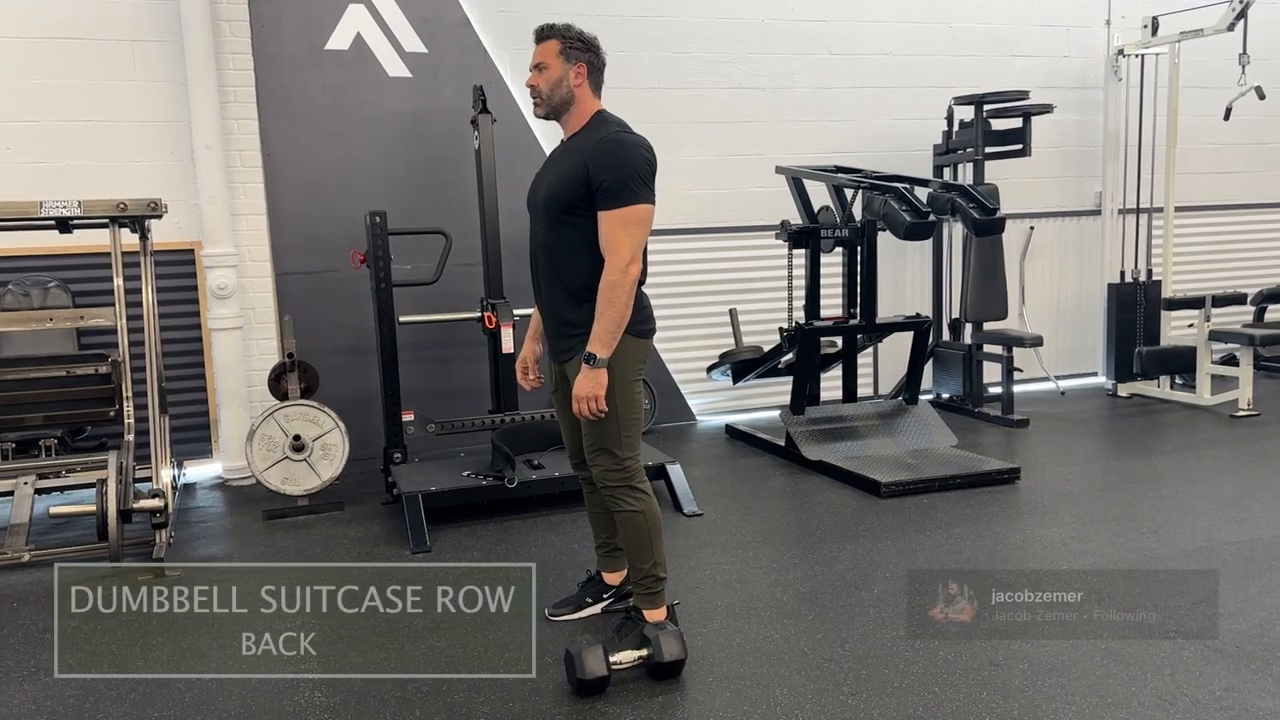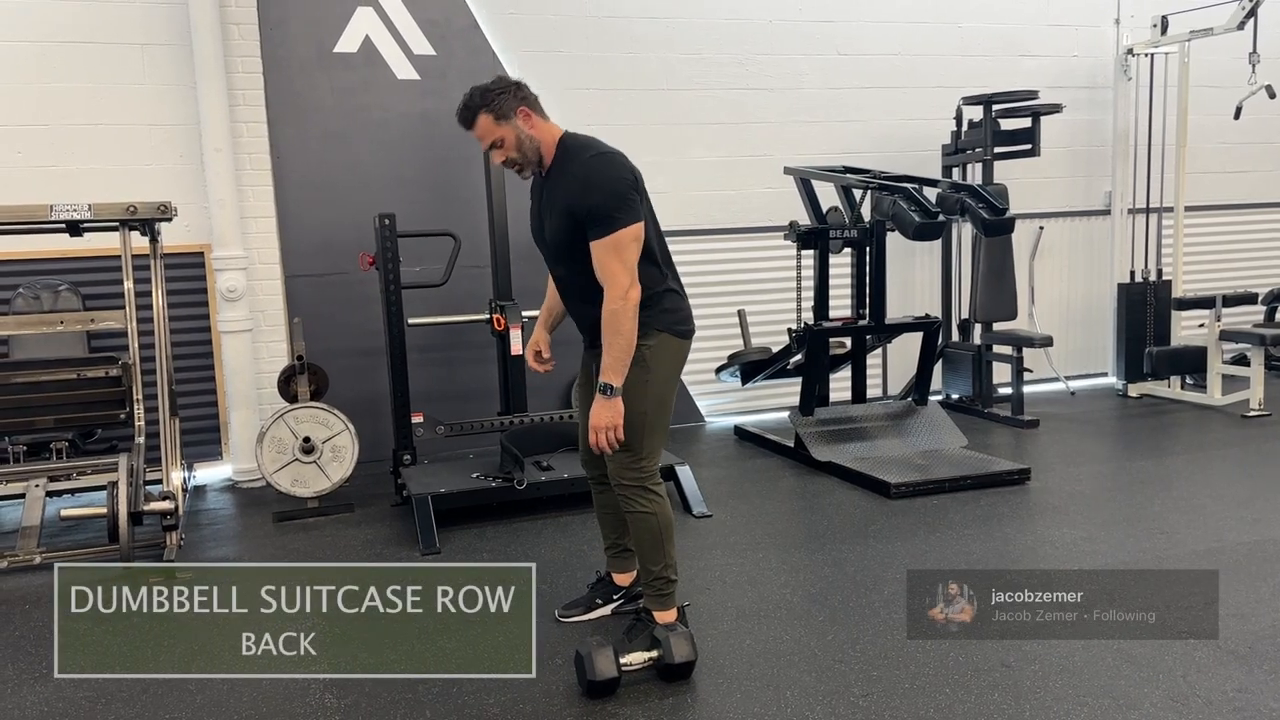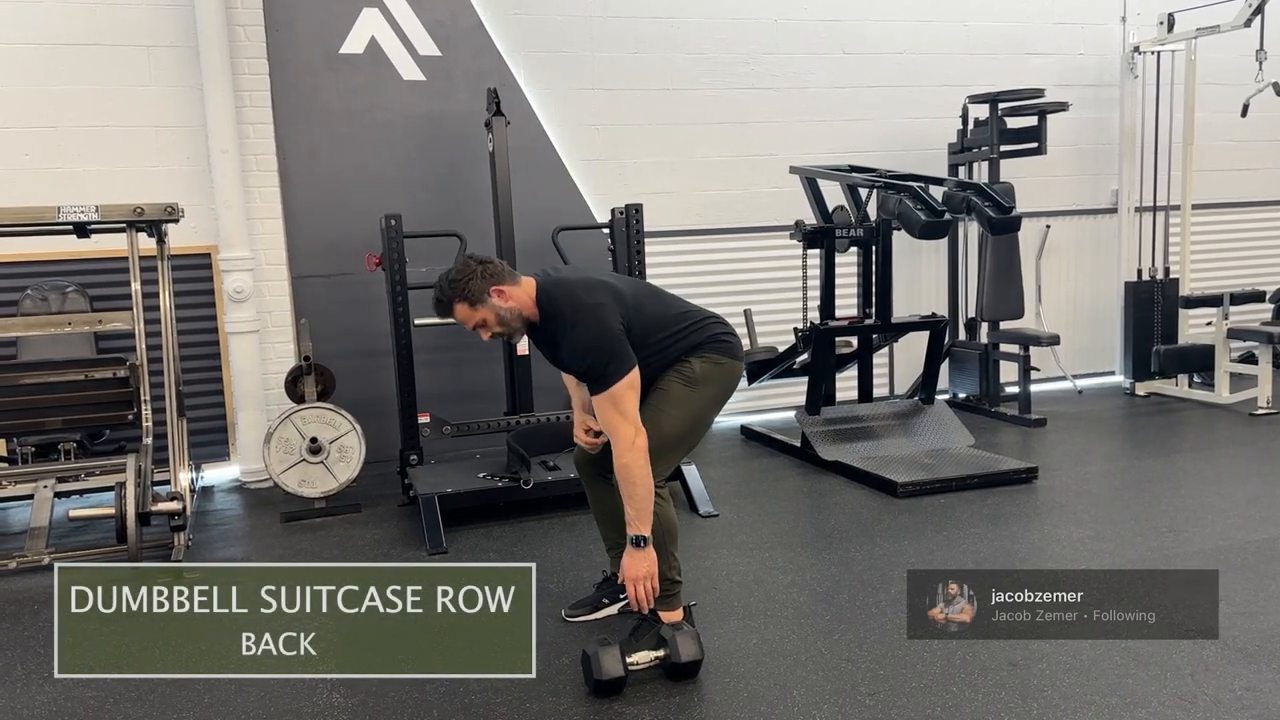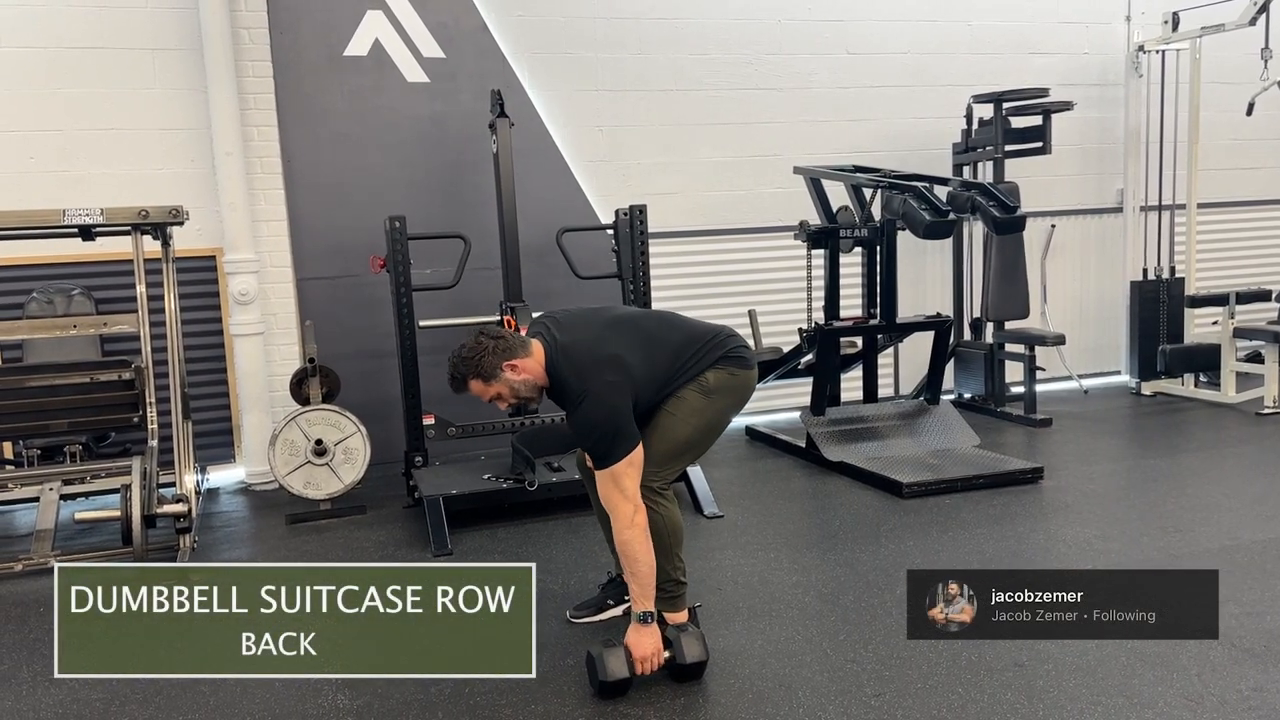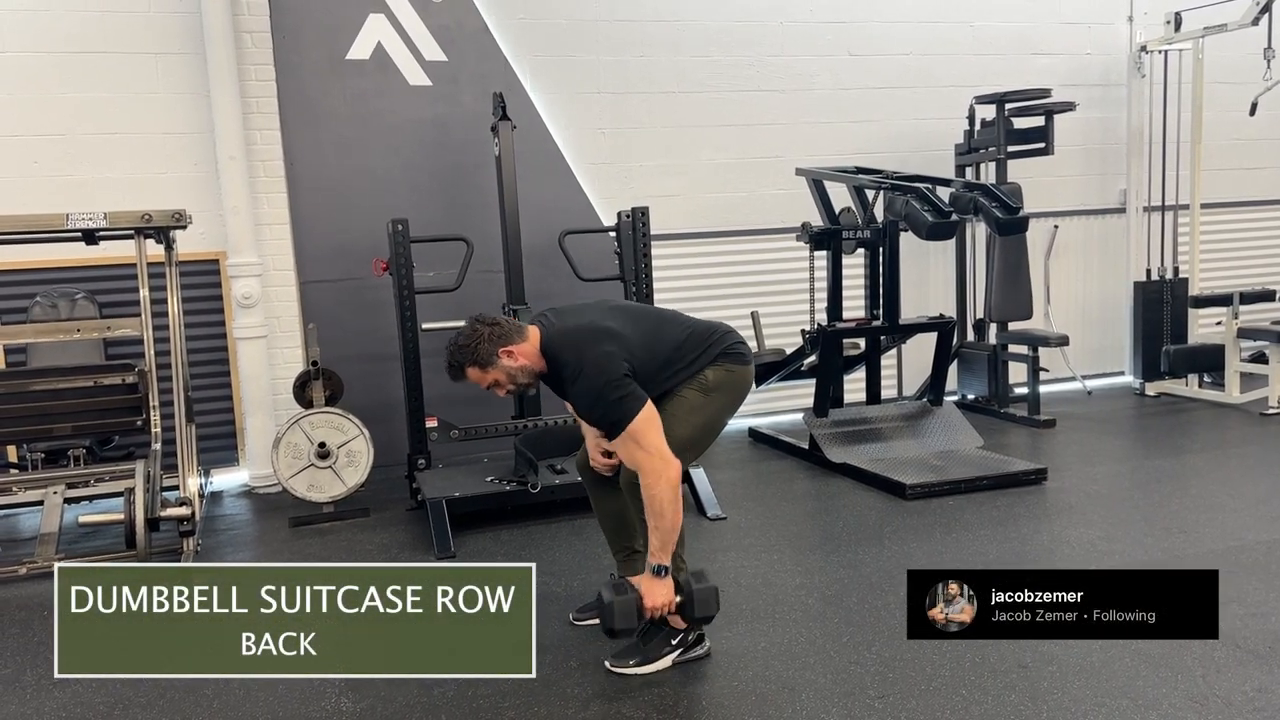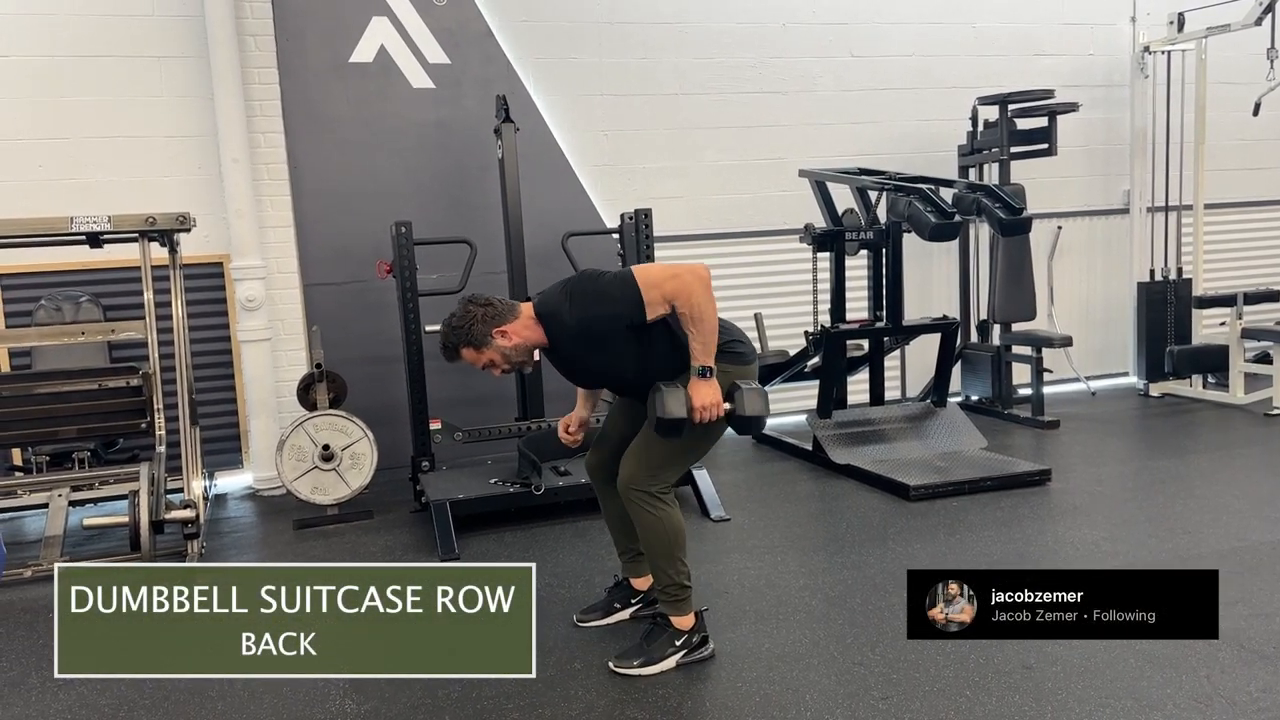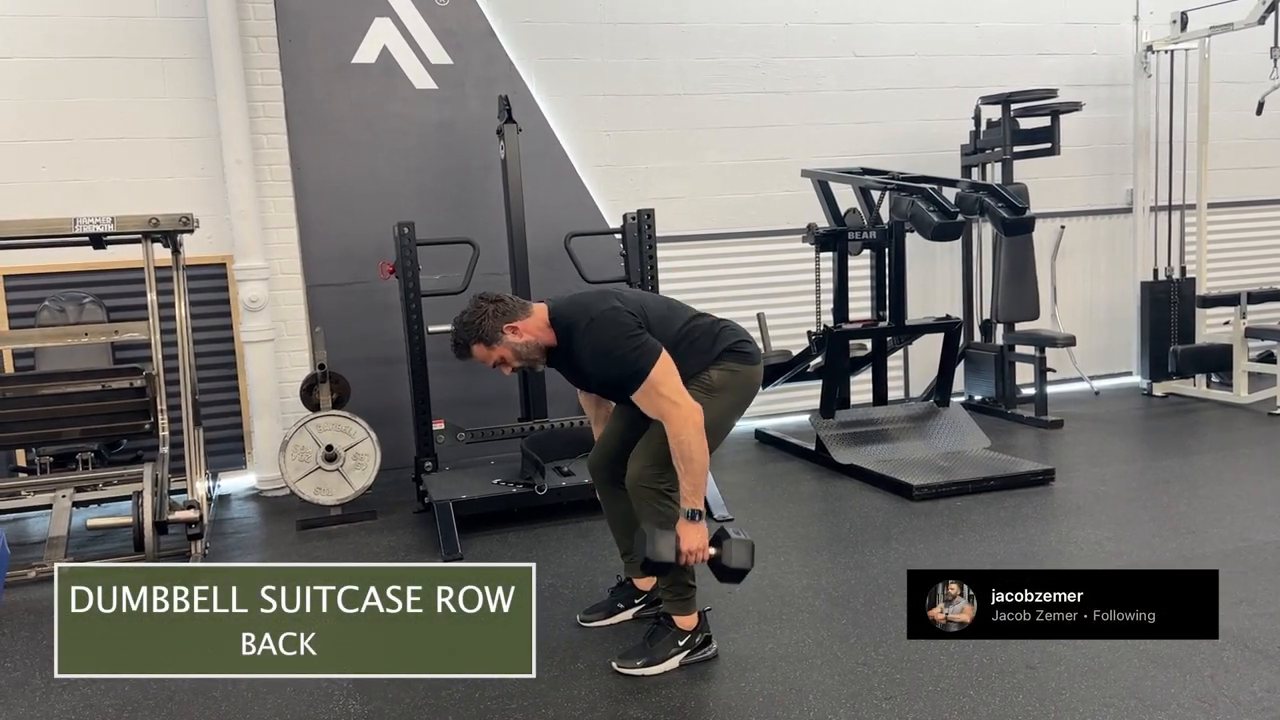
dt=0.5s
person 1, frame 1
left shoulder: (617, 149)
right shoulder: (565, 153)
left elbow: (623, 266)
left wrist: (596, 362)
right wrist: (536, 337)
left hip: (605, 344)
right hip: (569, 342)
left knee: (618, 474)
right knee: (587, 469)
left ankle: (654, 610)
right ankle: (613, 578)
person 1, frame 2
left shoulder: (599, 174)
right shoulder: (544, 180)
left elbow: (624, 291)
left wrist: (610, 391)
right wrist: (544, 325)
left hip: (650, 335)
right hip: (605, 339)
left knee: (634, 473)
right knee: (598, 464)
left ankle: (664, 613)
right ankle: (622, 579)
person 1, frame 3
left shoulder: (584, 319)
right shoulder: (539, 299)
left elbow: (629, 440)
right elbow: (576, 362)
left wrist: (639, 542)
right wrist: (581, 412)
left hip: (708, 359)
right hip: (660, 360)
left knee: (642, 472)
right knee: (592, 461)
left ankle: (670, 616)
right ankle: (625, 579)
person 1, frame 4
left shoulder: (595, 392)
right shoulder: (539, 338)
left elbow: (626, 512)
left wrist: (643, 621)
right wrist: (594, 443)
left hip: (723, 370)
right hip: (678, 364)
left knee: (647, 479)
right knee: (593, 464)
left ankle: (675, 617)
right ankle: (630, 583)
person 1, frame 5
left shoulder: (592, 368)
right shoulder: (542, 338)
left elbow: (662, 472)
left wrist: (660, 573)
right wrist: (594, 435)
left hip: (721, 366)
right hip: (666, 373)
left knee: (639, 477)
right knee: (592, 465)
left ankle: (680, 627)
right ankle: (634, 583)
person 1, frame 6
left shoulder: (582, 305)
right shoulder: (551, 333)
left elbow: (693, 279)
left wrist: (702, 373)
right wrist: (581, 412)
left hip: (720, 362)
left knee: (641, 480)
right knee: (603, 466)
left ankle: (684, 627)
right ankle: (640, 586)
person 1, frame 7
left shoulder: (598, 332)
right shoulder: (556, 328)
left elbow: (683, 415)
right elbow: (595, 387)
left wrist: (692, 516)
right wrist: (606, 444)
left hip: (728, 366)
left knee: (648, 477)
right knee: (605, 466)
left ankle: (688, 628)
right ankle: (644, 586)
